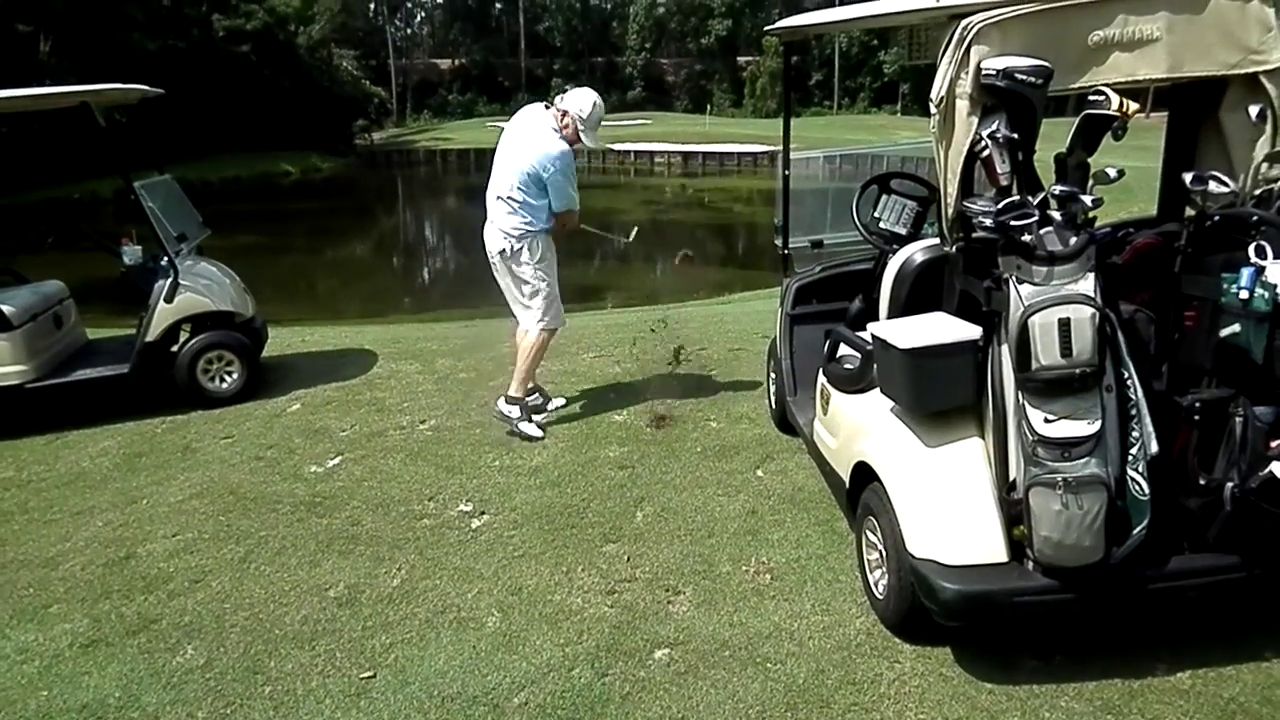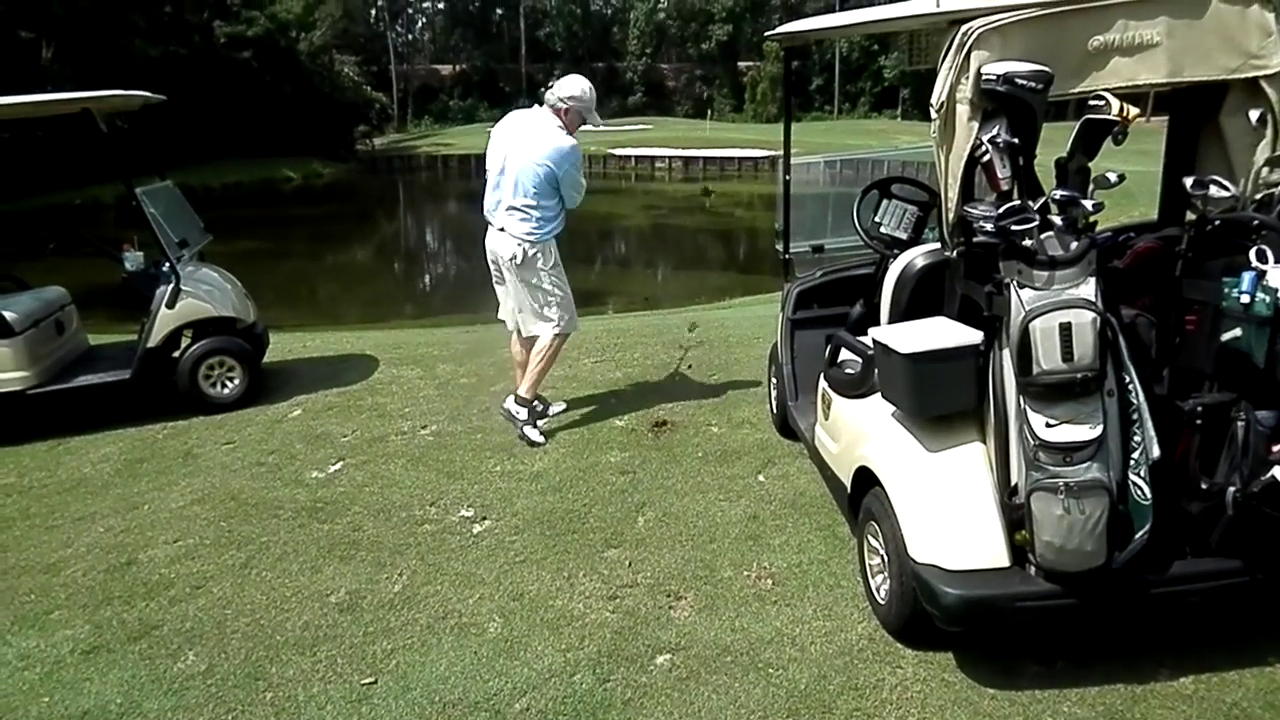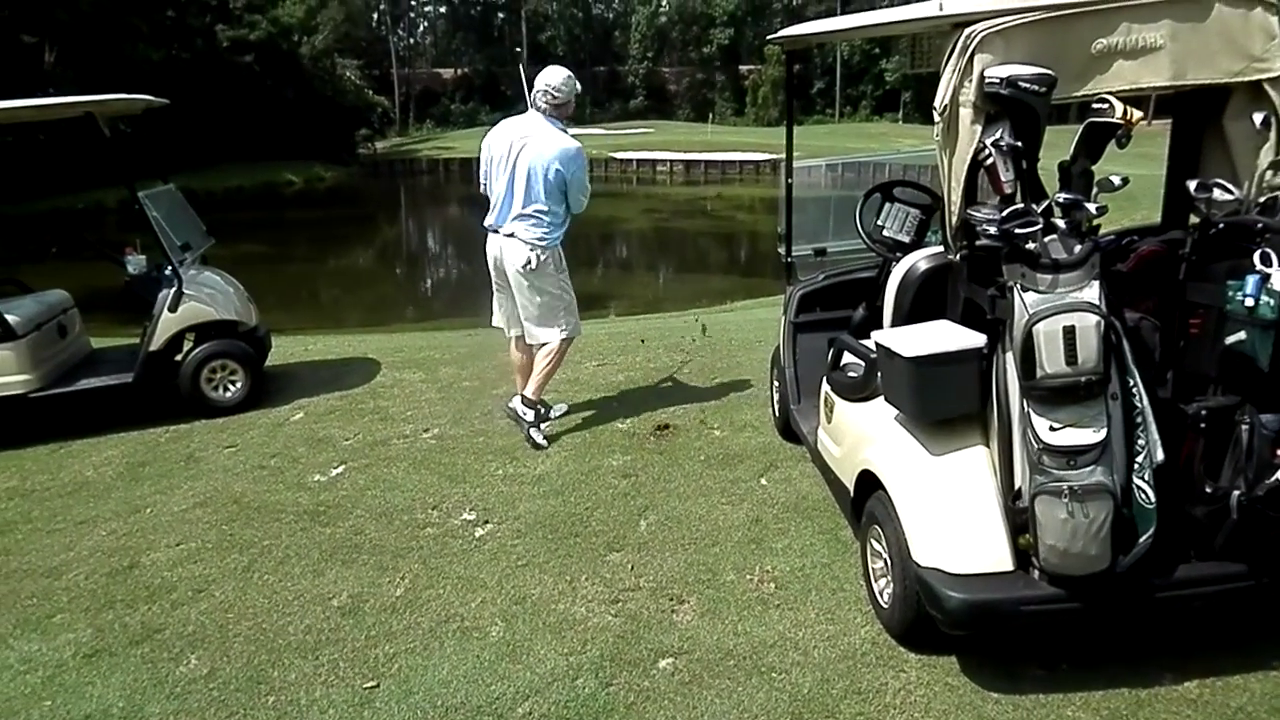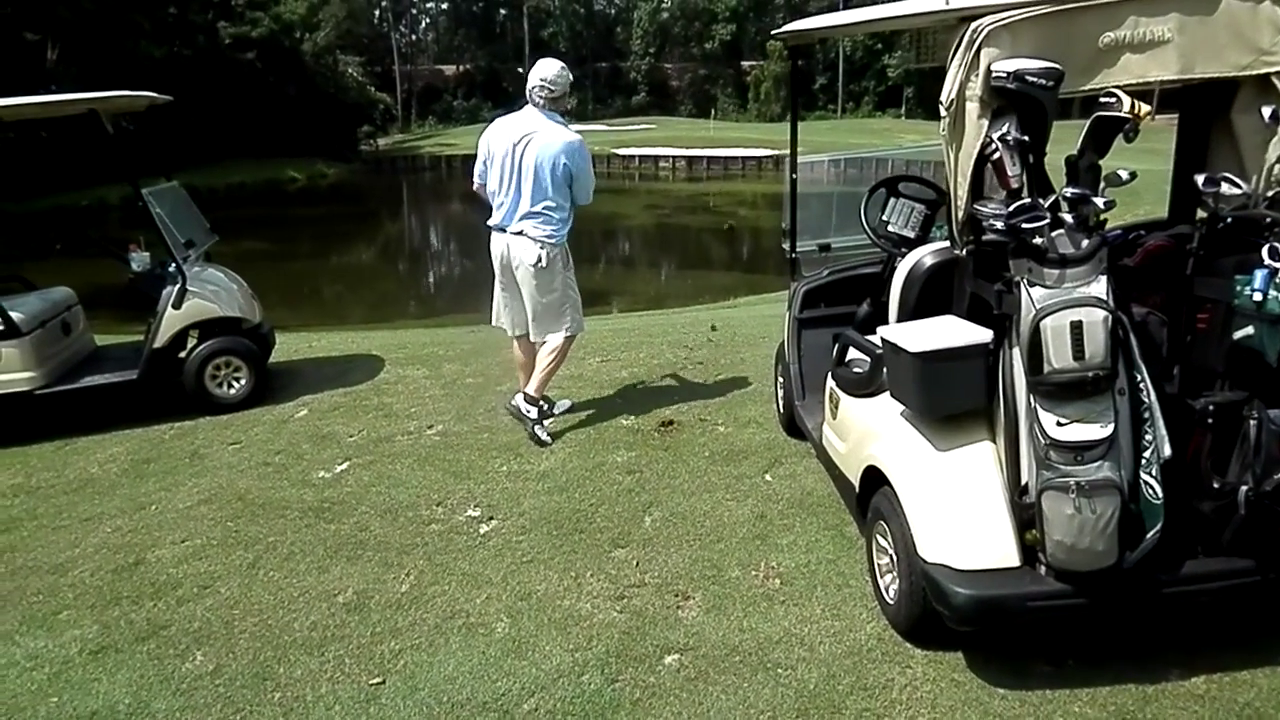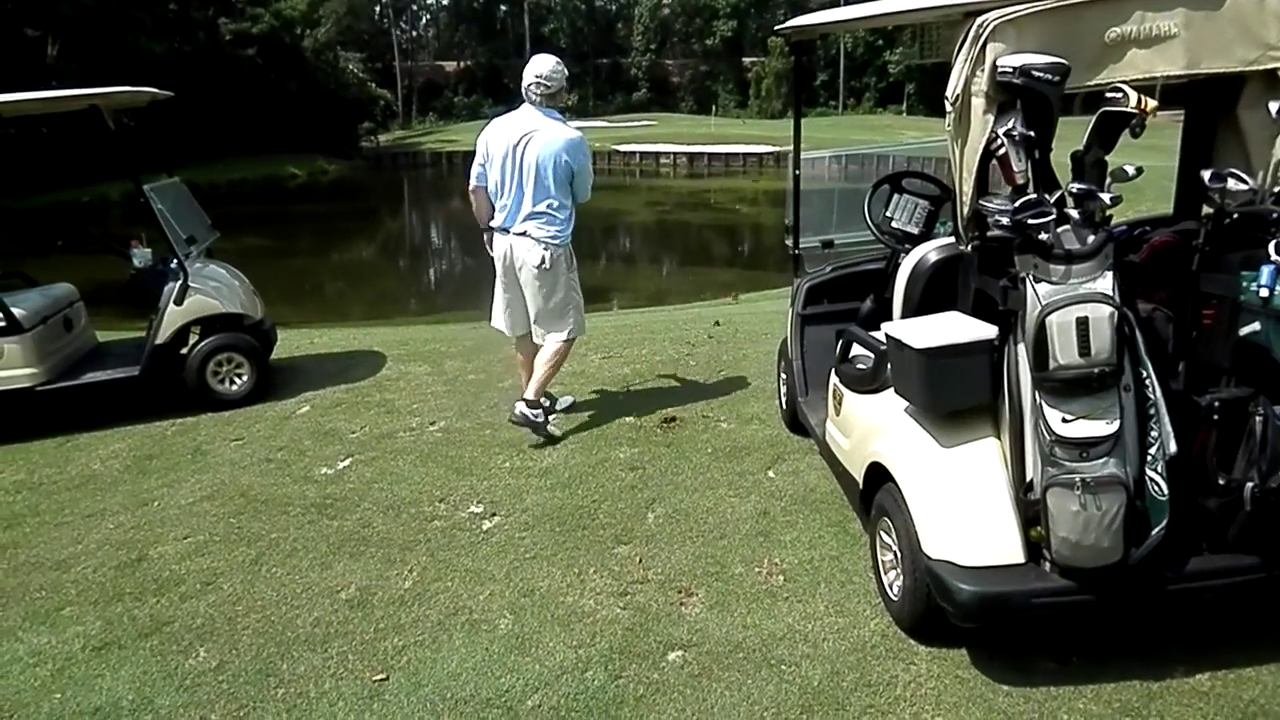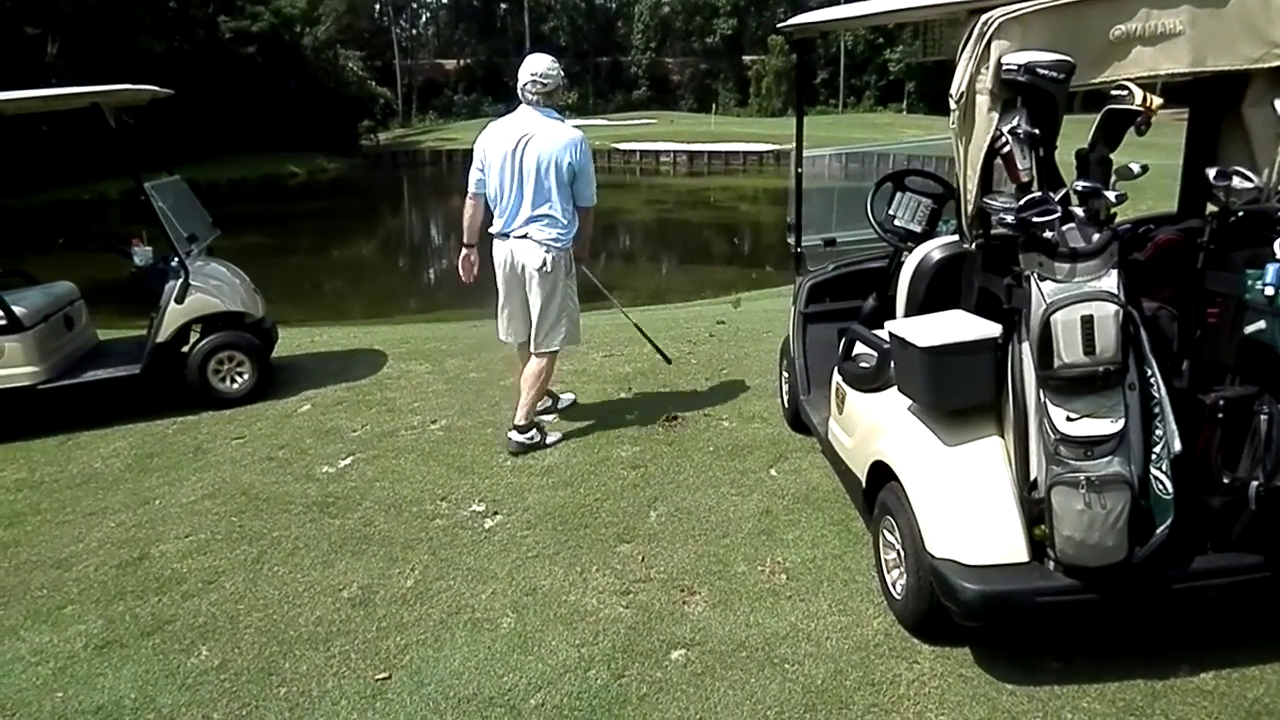
dt=0.2s
person 1, frame 1
left shoulder: (530, 113)
right shoulder: (556, 151)
right elbow: (566, 213)
left wrist: (557, 219)
right wrist: (567, 224)
left hip: (508, 233)
right hip: (521, 241)
left knee: (534, 317)
right knee: (544, 321)
left ankle: (528, 390)
right ankle: (512, 401)
person 1, frame 2
left shoulder: (510, 121)
right shoulder: (564, 147)
left elbow: (493, 173)
right elbow: (573, 200)
left hip: (497, 236)
right hip: (530, 245)
left knee: (523, 325)
right knee: (556, 325)
left ankle: (526, 397)
right ankle: (521, 400)
person 1, frame 3
left shoulder: (499, 131)
right shoulder: (568, 149)
left elbow: (486, 187)
right elbow: (578, 205)
left hip: (497, 242)
right hip: (535, 251)
left knee: (519, 330)
right knee: (560, 331)
left ankle: (528, 401)
right ankle: (527, 401)
person 1, frame 4
left shoulder: (496, 130)
right shoulder: (570, 143)
left elbow: (479, 186)
right elbow: (582, 199)
left hip: (501, 240)
right hip: (541, 246)
left knee: (521, 329)
right knee: (562, 329)
left ankle: (533, 399)
right ankle: (530, 398)
person 1, frame 5
left shoulder: (494, 130)
right shoulder: (571, 140)
left elbow: (476, 189)
right elbow: (581, 196)
left wrist: (488, 227)
left hip: (504, 241)
right hip: (545, 247)
left knee: (522, 329)
right knee: (561, 331)
left ankle: (535, 397)
right ankle: (530, 401)
person 1, frame 6
left shoulder: (492, 133)
right shoulder: (571, 139)
left elbow: (474, 198)
right elbow: (585, 206)
left wrist: (468, 246)
right wrist: (582, 246)
left hip: (504, 247)
right hip: (547, 251)
left knee: (524, 336)
right knee: (547, 343)
left ankle: (541, 397)
right ankle: (521, 428)
